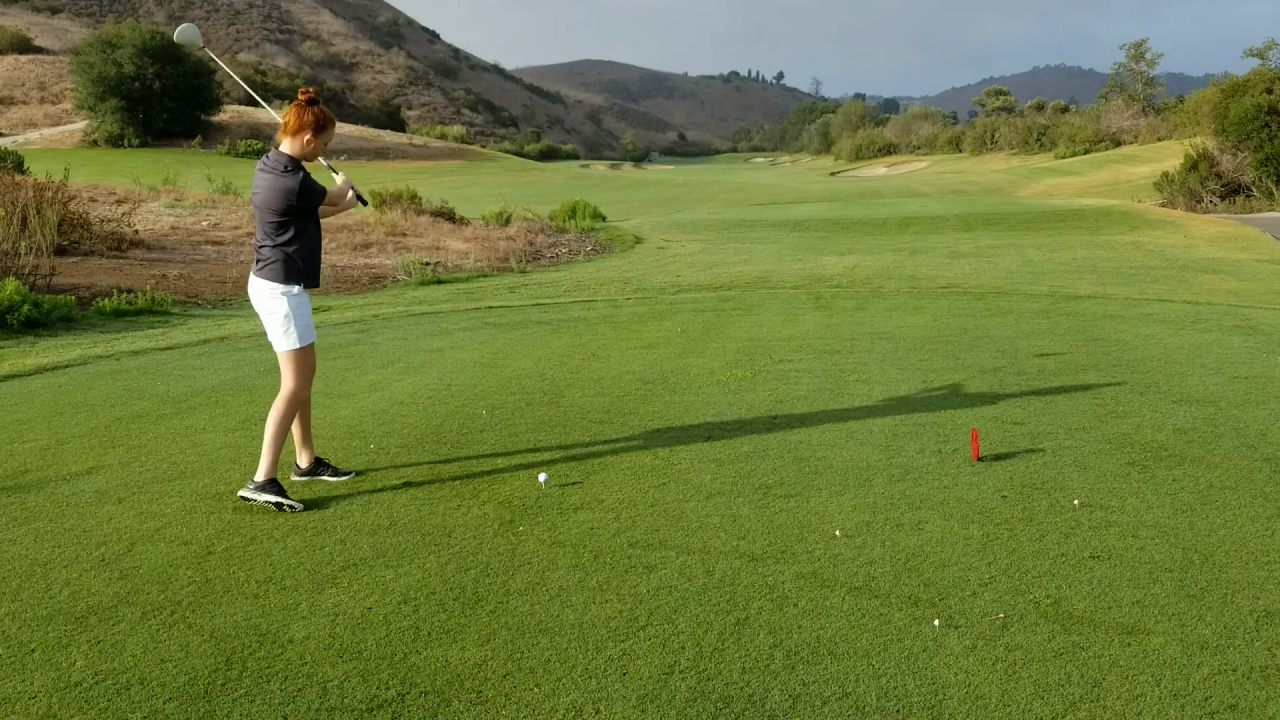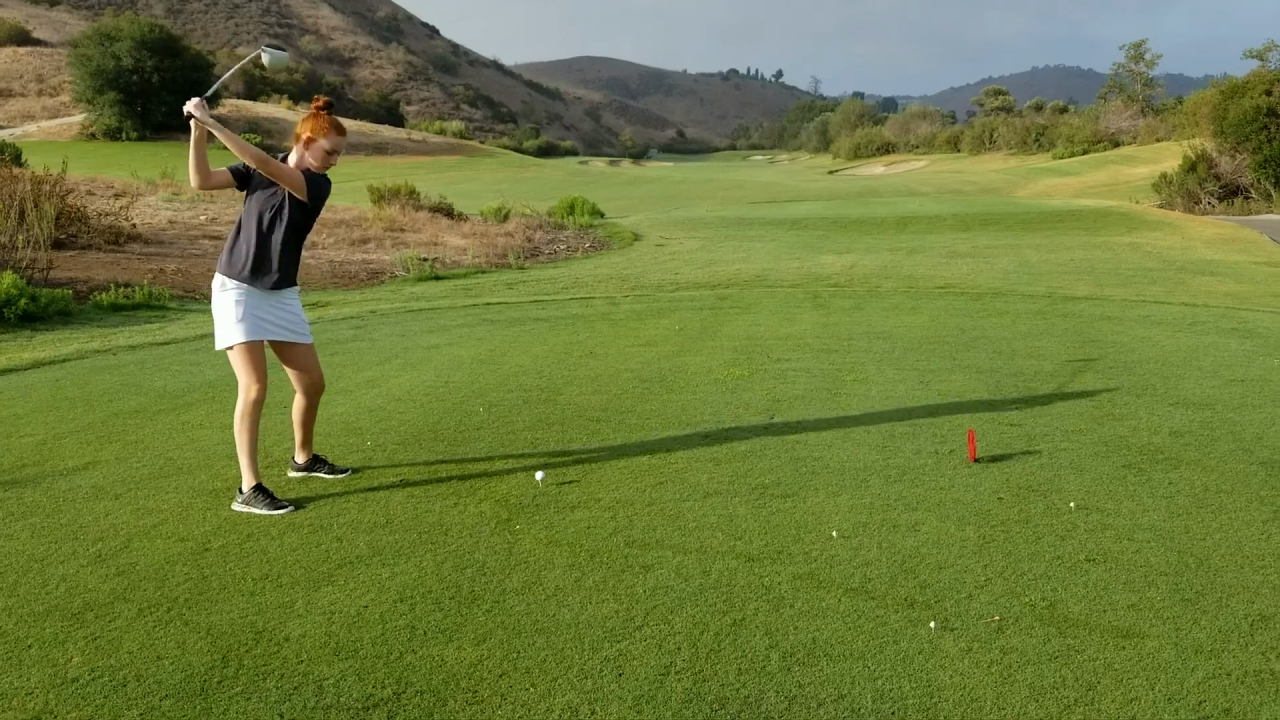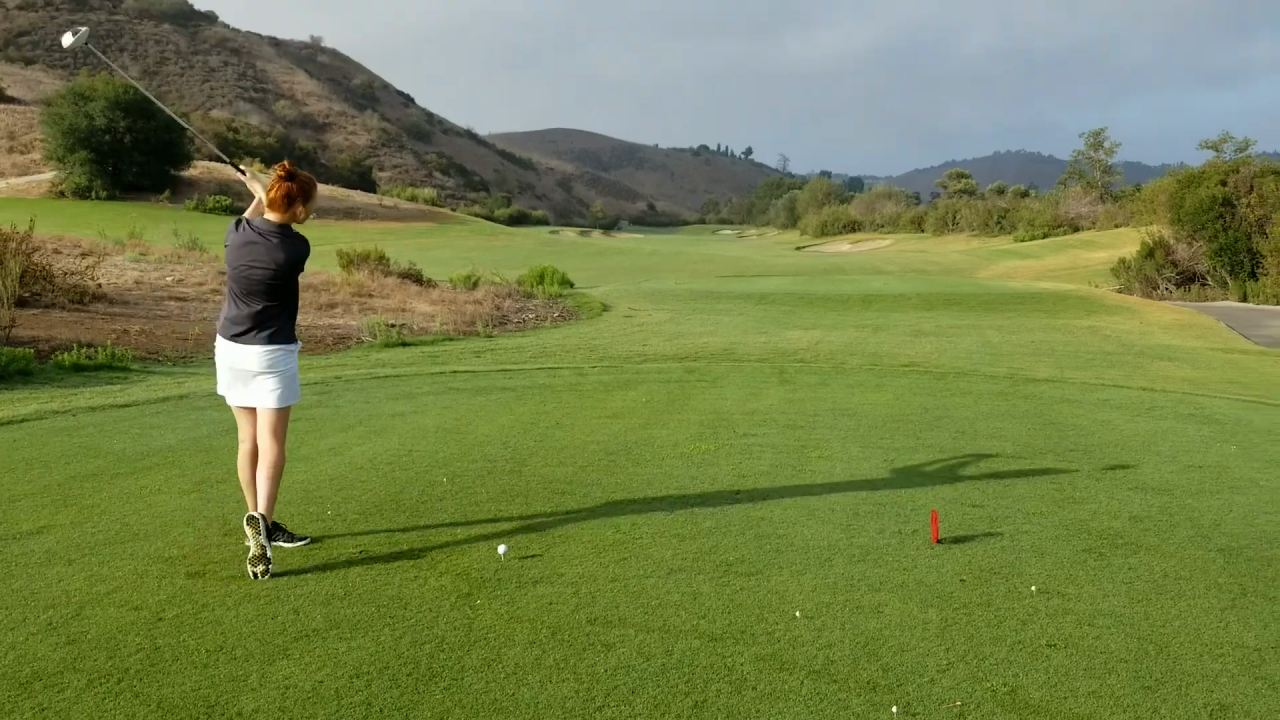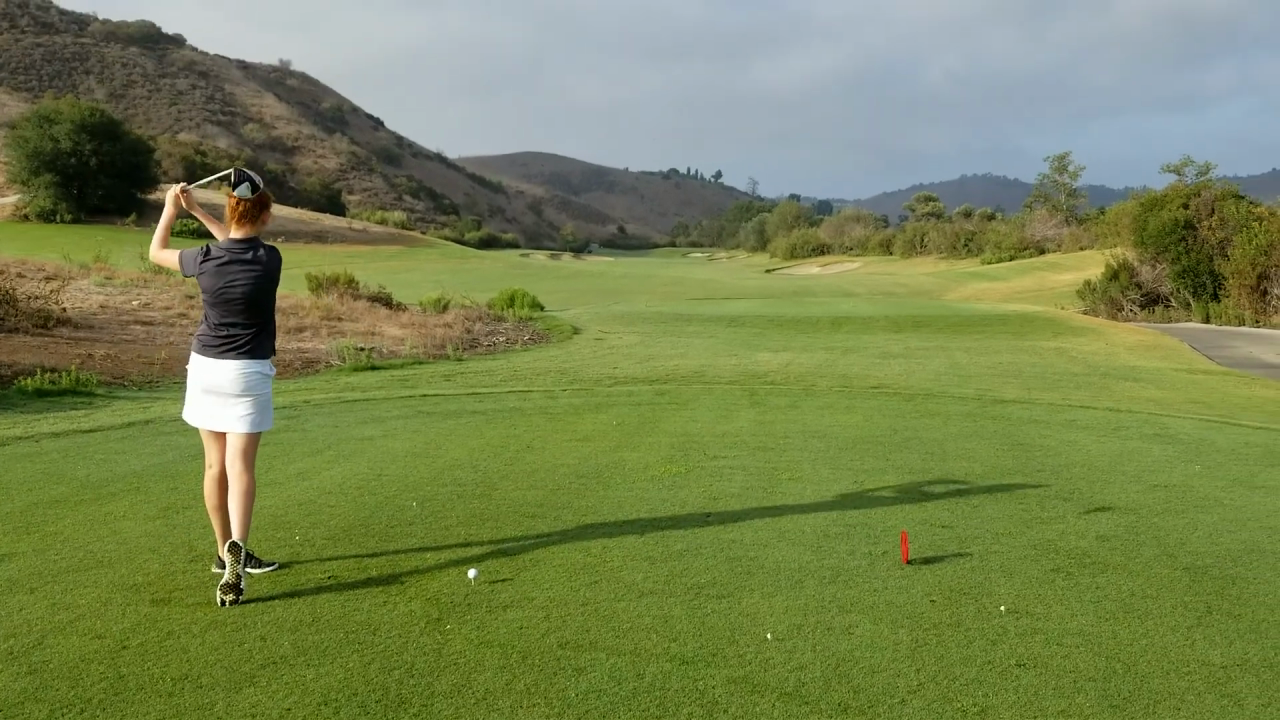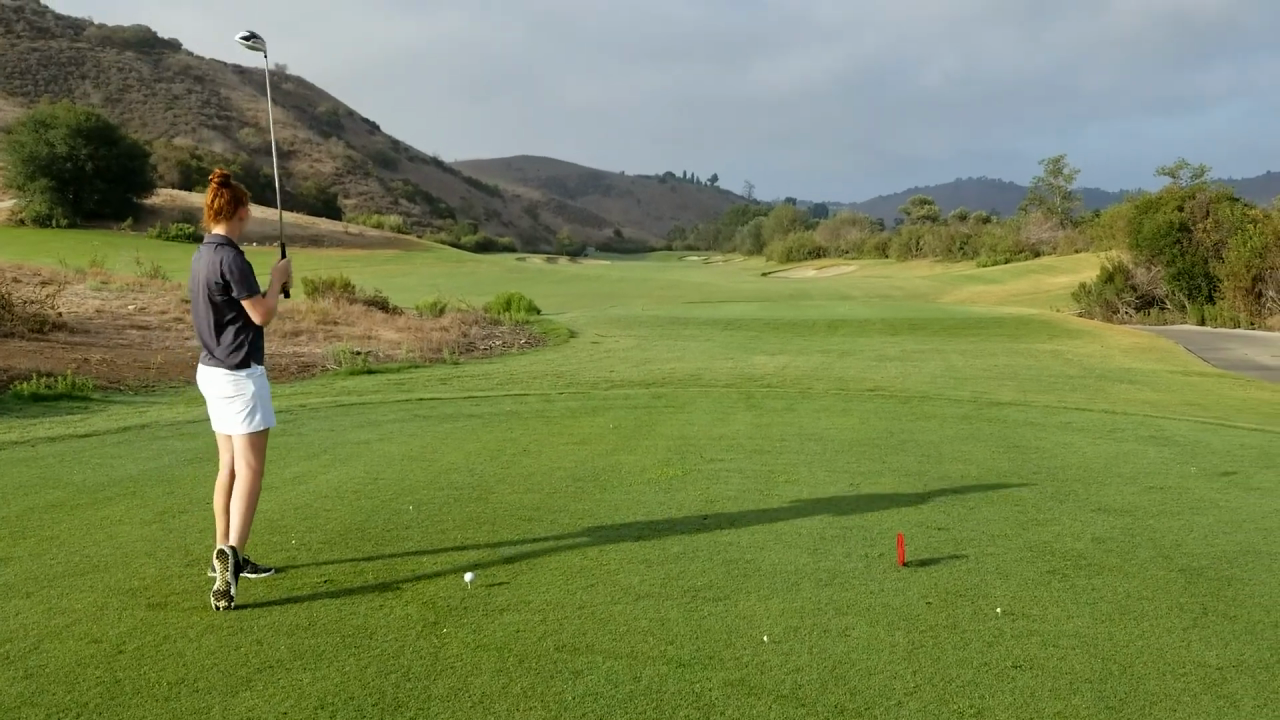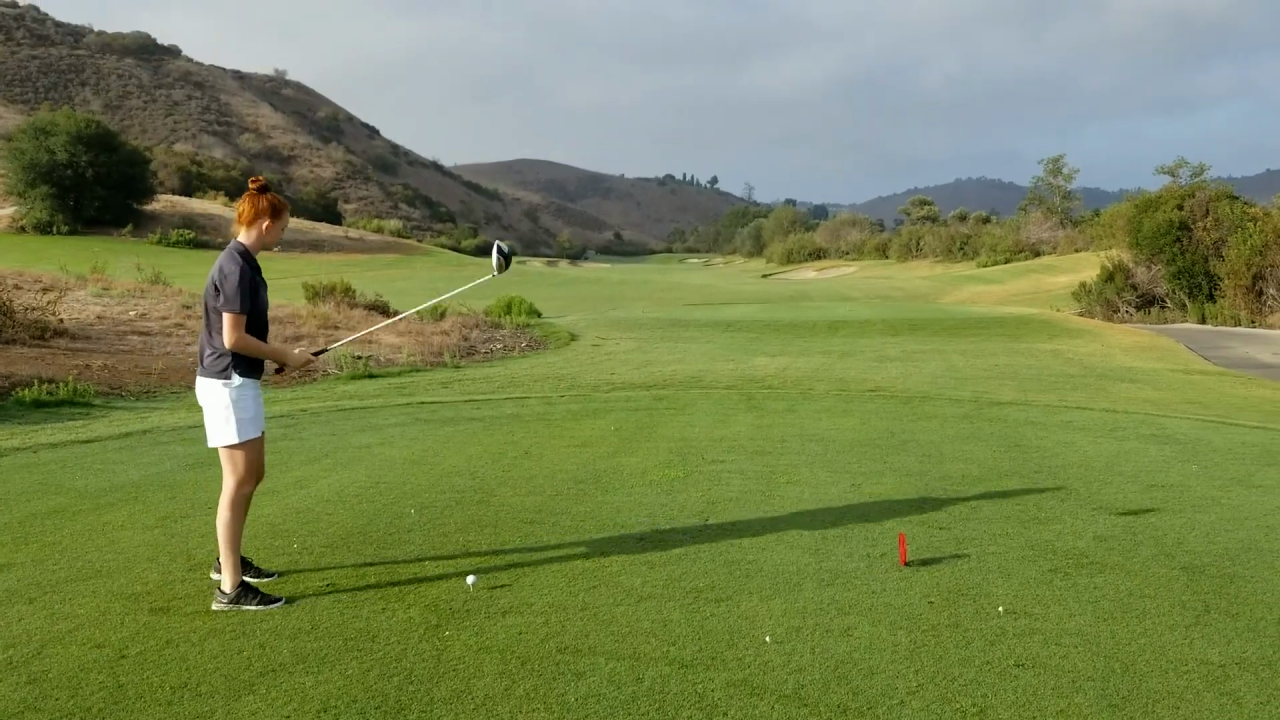
dt=0.7s
person 1, frame 1
left shoulder: (269, 167)
right shoulder: (297, 182)
right elbow: (335, 201)
left wrist: (340, 197)
right wrist: (345, 187)
left hip: (279, 285)
right hip: (284, 290)
left knee: (303, 373)
right knee: (294, 385)
left ankle: (306, 460)
right ankle: (262, 480)
person 1, frame 2
left shoulder: (319, 186)
right shoulder: (259, 166)
left elbow: (266, 166)
right elbow: (202, 181)
left wrist: (213, 125)
right wrist: (199, 127)
left hip: (281, 296)
right hip: (235, 288)
left knee: (313, 384)
right knee: (254, 388)
left ankle: (303, 458)
right ankle: (248, 488)
person 1, frame 3
left shoulder: (236, 234)
right shoulder: (296, 247)
left wrist: (257, 187)
right wrist: (255, 185)
left hip: (230, 346)
right hip: (272, 353)
left knee: (249, 440)
right knee: (271, 442)
left ankle: (262, 523)
right ankle: (261, 519)
person 1, frame 4
left shoulder: (205, 260)
right shoulder: (270, 259)
left elbow: (156, 252)
left wrist: (173, 206)
right wrist: (196, 210)
left hip: (206, 368)
right hip: (249, 373)
left knee: (214, 465)
right knee: (240, 466)
left ankle: (226, 552)
right ankle: (235, 548)
person 1, frame 5
left shoulder: (205, 254)
right shoulder: (230, 258)
right elbow: (261, 316)
left wrist: (269, 288)
right wrist: (277, 281)
left hip: (216, 370)
right hip: (238, 373)
left knee: (231, 468)
right knee: (250, 470)
left ankle: (227, 554)
right ankle: (231, 554)
person 1, frame 6
left shoulder: (240, 263)
right shoulder: (237, 268)
right elbow: (233, 339)
left wrist: (279, 354)
right wrist: (284, 357)
left hip: (237, 383)
right hip: (228, 384)
left knee: (252, 476)
right knee: (238, 483)
left ankle: (229, 559)
right ankle: (231, 588)
